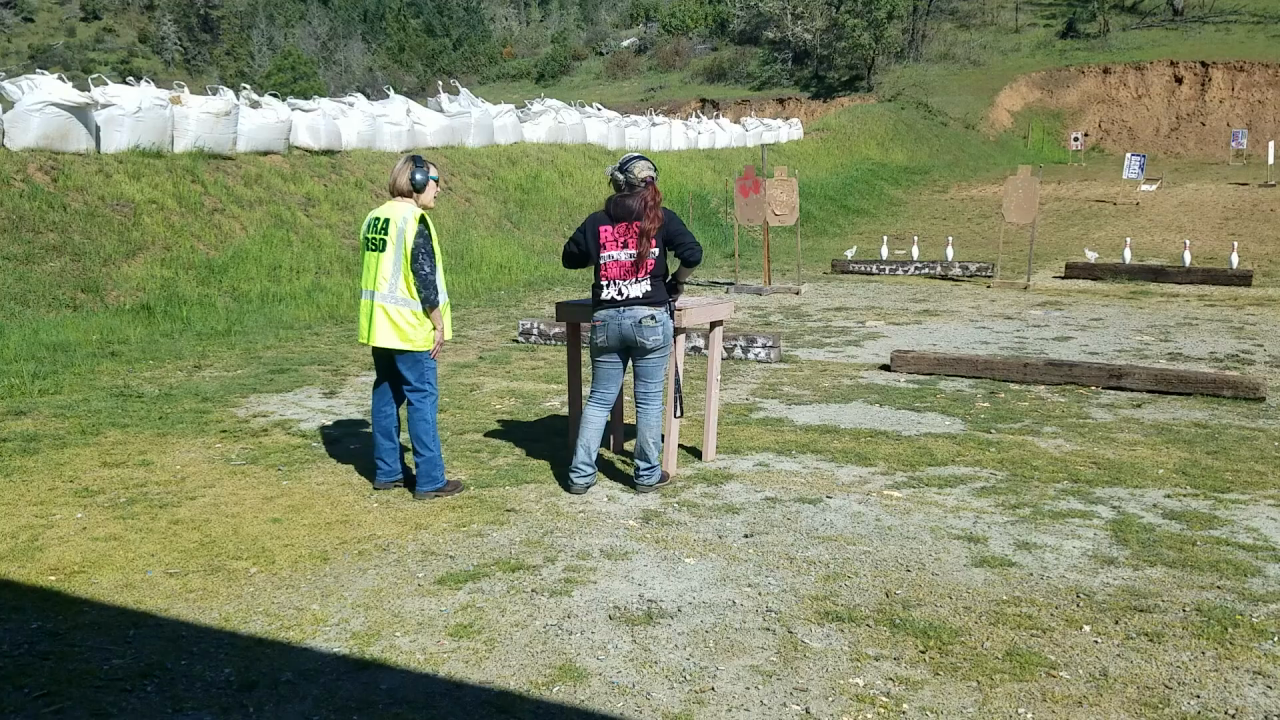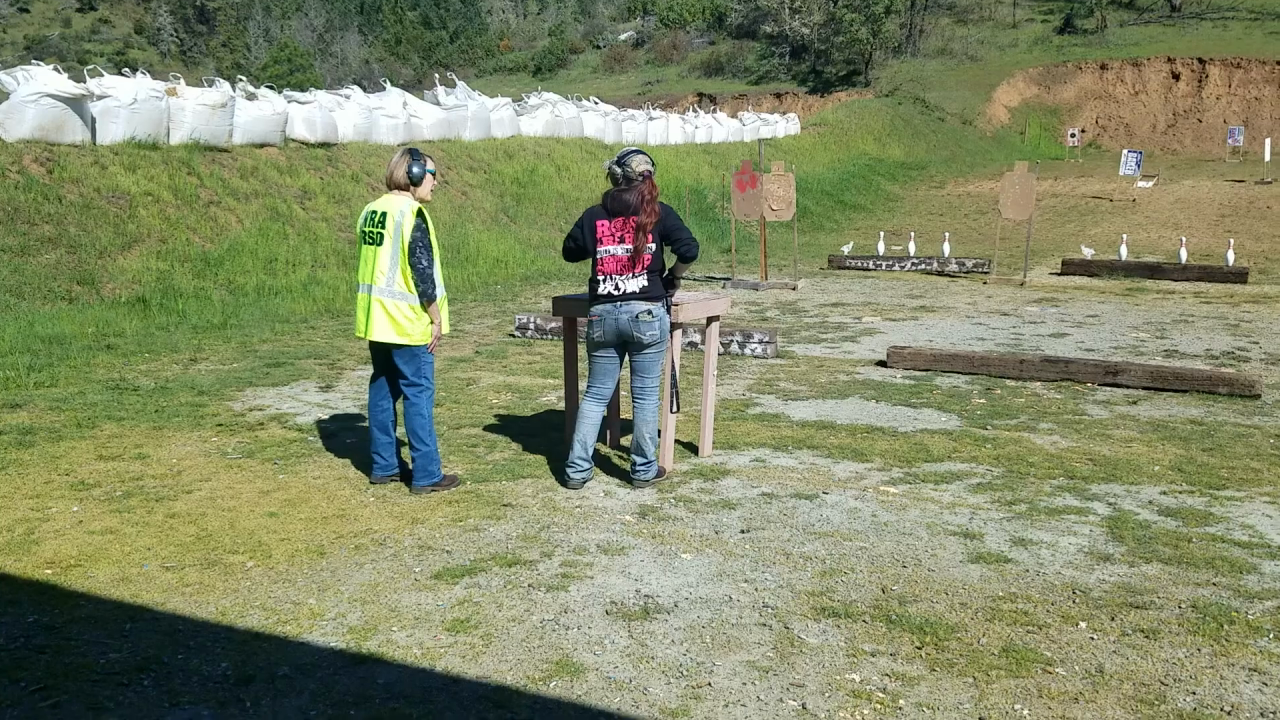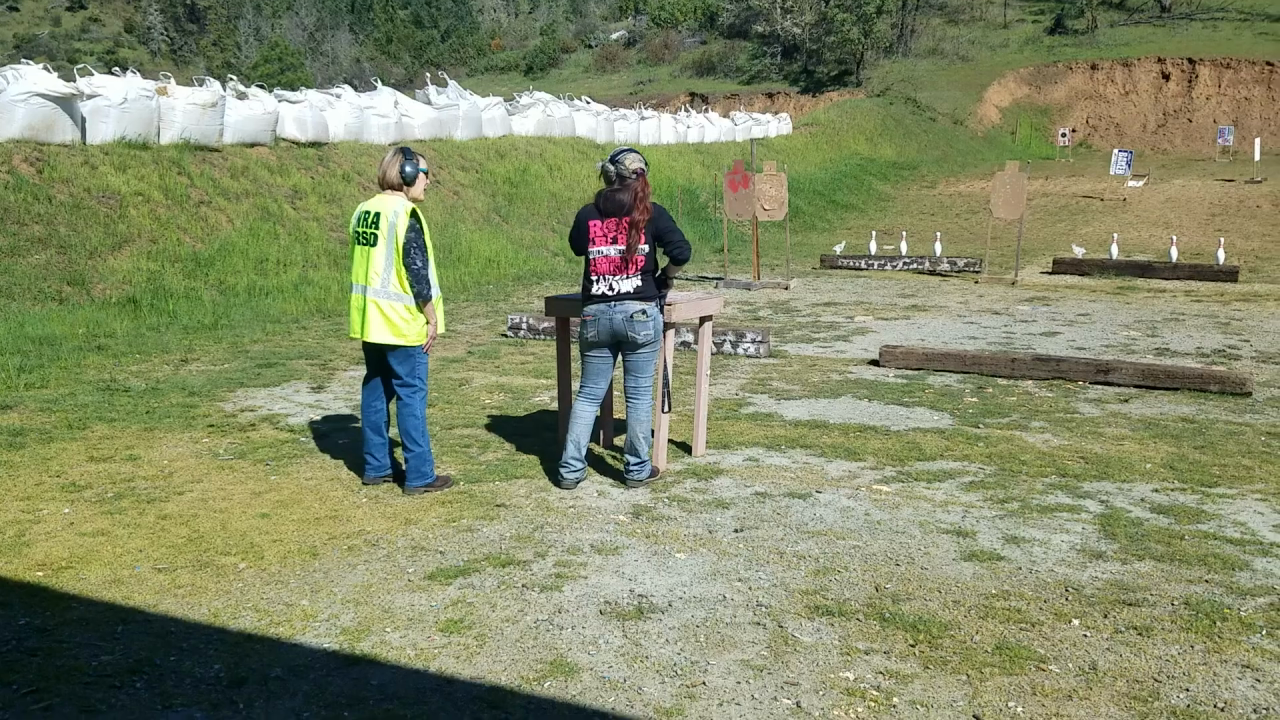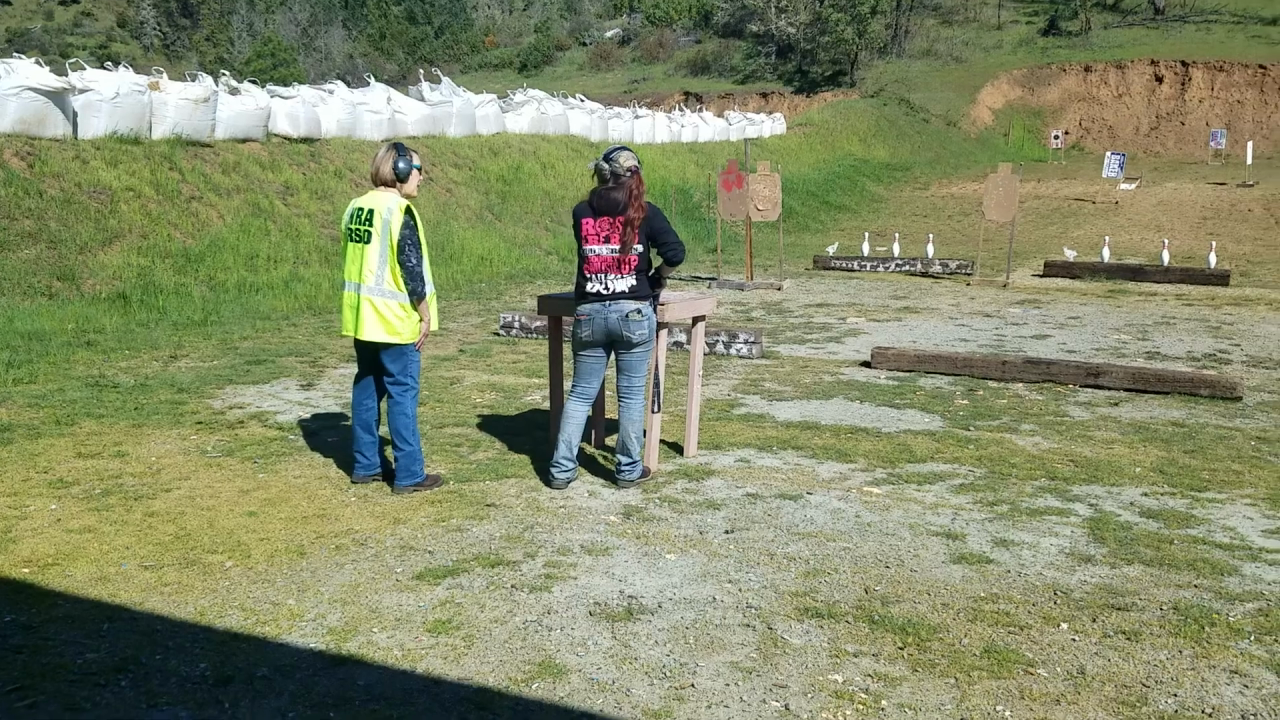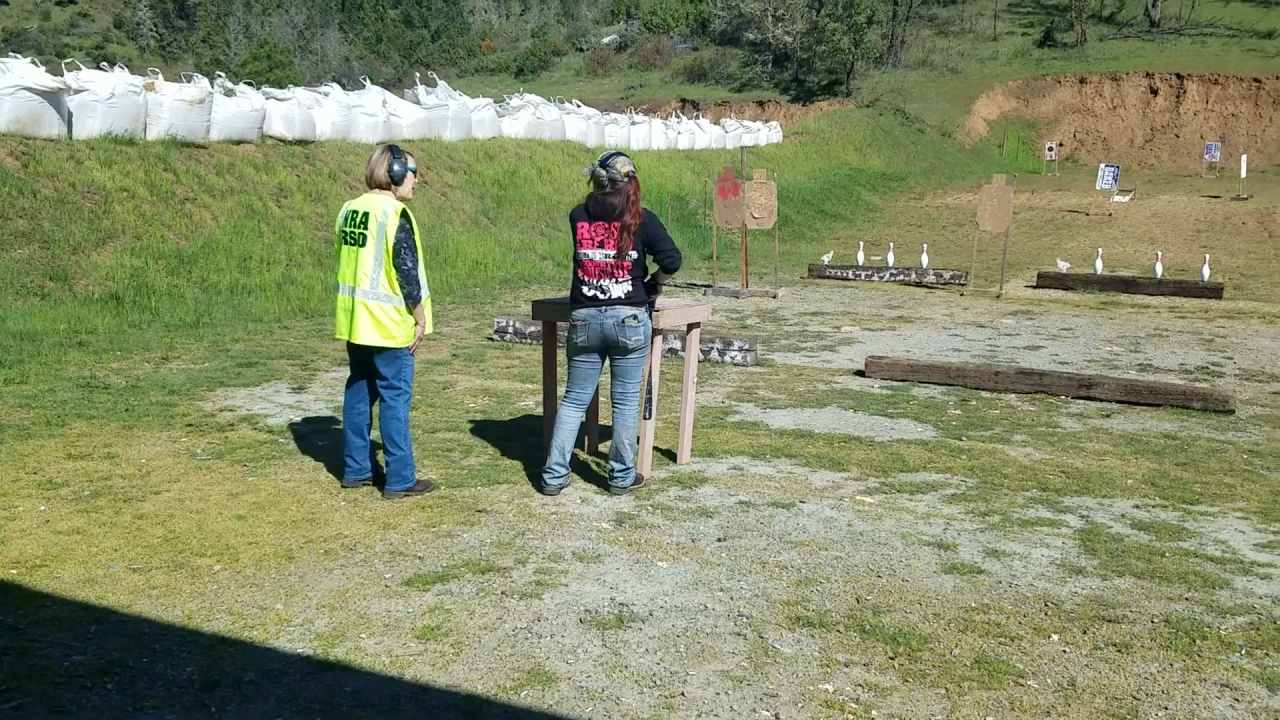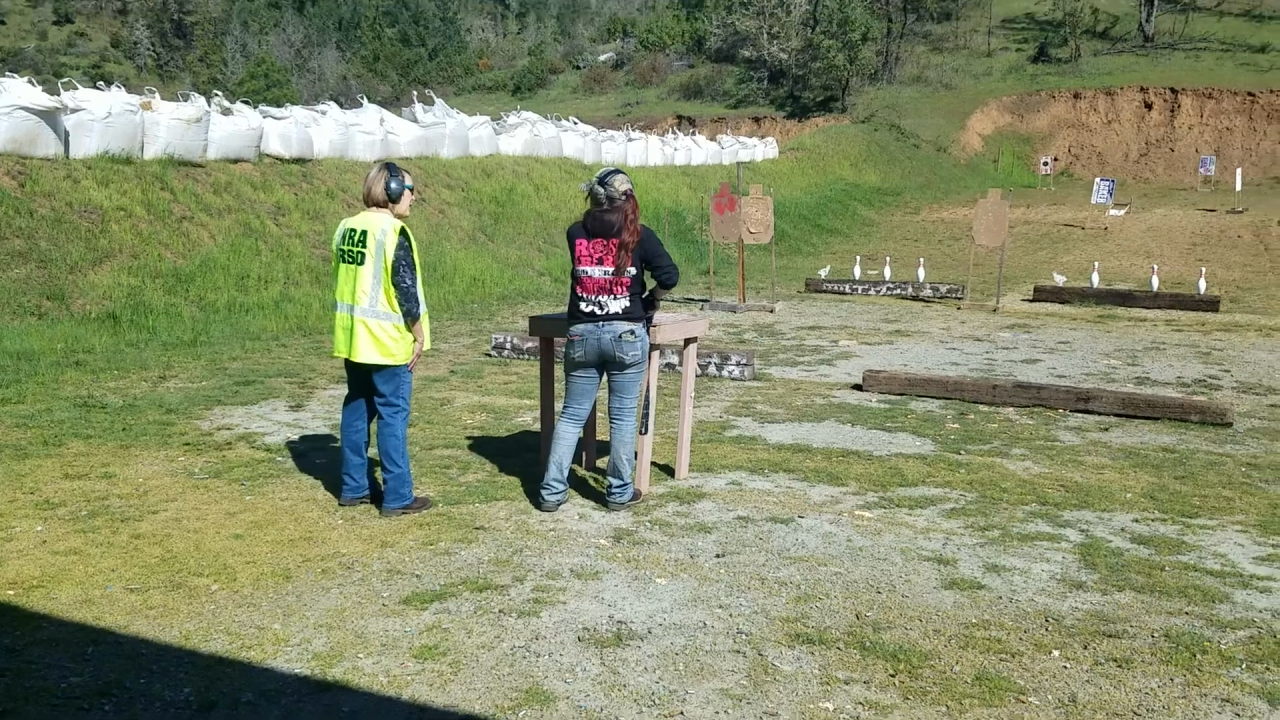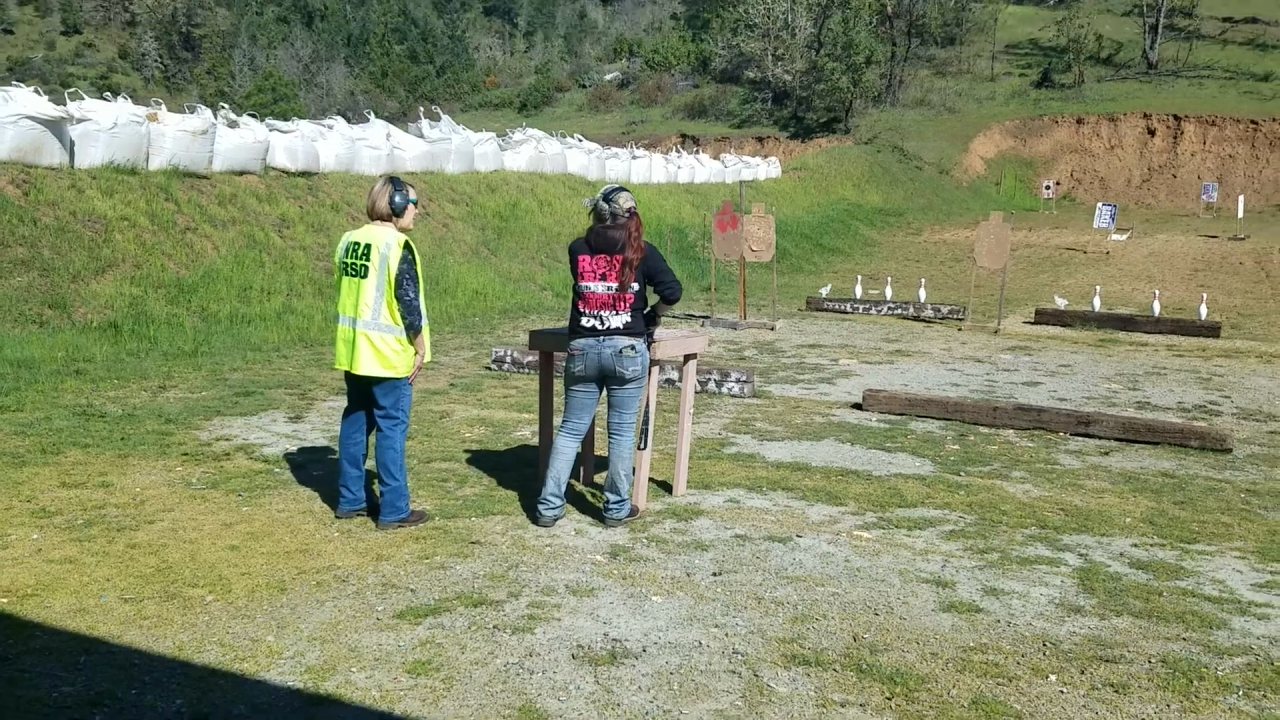
dt=0.1s
person 1, frame 1
left shoulder: (374, 218)
right shoulder: (415, 220)
right elbow: (425, 278)
right wrist: (439, 325)
left hip: (380, 325)
right hip: (410, 327)
left knee: (385, 395)
right knee: (422, 399)
left ankle: (387, 471)
right ankle: (430, 479)
person 1, frame 2
left shoulder: (371, 211)
right shoulder: (412, 214)
right elbow: (423, 272)
right wrist: (436, 319)
left hip: (377, 319)
right hip: (407, 321)
left knee: (382, 389)
right knee: (418, 393)
left ankle: (383, 466)
right ankle: (426, 474)
person 1, frame 3
left shoulder: (363, 212)
right shoulder: (406, 213)
right elbow: (418, 272)
right wrist: (431, 318)
left hip: (370, 320)
right hip: (402, 322)
left knee: (376, 390)
right knee: (411, 394)
left ankle: (375, 466)
right ankle: (419, 475)
person 1, frame 4
left shoulder: (355, 208)
right shoulder: (400, 210)
right elbow: (412, 269)
right wrist: (425, 316)
left hip: (363, 317)
right hip: (395, 319)
left knee: (367, 388)
right knee: (402, 392)
left ankle: (365, 465)
right ankle: (409, 475)
person 1, frame 5
left shoulder: (349, 210)
right shoulder: (395, 213)
left elbow: (347, 262)
right elbow: (407, 272)
right wrist: (420, 320)
left hip: (355, 320)
right hip: (388, 323)
left knee: (359, 391)
right knee: (395, 397)
left ankle: (356, 469)
right ankle: (400, 480)
person 1, frame 6
left shoulder: (346, 228)
right shoulder: (394, 232)
left elbow: (344, 280)
right elbow: (406, 290)
right wrist: (418, 336)
left hip: (353, 337)
right hip: (387, 340)
left knee: (356, 409)
right knee: (392, 414)
left ankle: (353, 487)
right ankle: (397, 497)
person 1, frame 7
left shoulder: (348, 241)
right shoulder: (398, 245)
left elbow: (345, 293)
right elbow: (408, 303)
right wrist: (420, 348)
left hip: (353, 351)
right hip: (388, 353)
left knee: (355, 421)
right knee: (392, 427)
left ankle: (351, 500)
right ankle: (394, 509)
person 2, frame 1
left shoulder: (596, 222)
right shoulder: (661, 218)
left elbow: (569, 258)
right elbow: (692, 254)
right wrist: (676, 283)
left hip: (606, 320)
right hip: (650, 319)
left knee: (600, 399)
right knee: (649, 400)
left ankle: (580, 474)
right ankle: (647, 474)
person 2, frame 2
left shoulder: (593, 216)
right shoulder: (658, 213)
left elbow: (569, 252)
right elbow: (689, 249)
right wrist: (672, 278)
left hip: (602, 315)
right hip: (646, 313)
left knee: (596, 394)
right knee: (646, 395)
left ankle: (577, 469)
right ankle: (644, 469)
person 2, frame 3
left shoulder: (587, 215)
right shoulder: (651, 213)
left elbow: (576, 247)
right elbow: (681, 252)
right wrist: (664, 278)
left hip: (595, 315)
right hip: (640, 314)
left knee: (589, 394)
right knee: (639, 394)
left ankle: (570, 469)
right ankle: (637, 469)
person 2, frame 4
left shoulder: (582, 213)
right shoulder: (645, 212)
right elbow: (675, 253)
right wrist: (657, 278)
left hip: (589, 314)
right hip: (634, 313)
left knee: (580, 393)
right knee: (631, 394)
left ankle: (561, 469)
right ankle: (629, 469)
person 2, frame 5
left shoulder: (578, 217)
right shoulder: (641, 219)
right elbow: (671, 261)
right wrist: (653, 284)
left hip: (584, 319)
right hip: (629, 319)
left knee: (574, 399)
right knee: (626, 400)
left ankle: (554, 475)
right ankle: (622, 476)
person 2, frame 6
left shoulder: (576, 234)
right shoulder: (639, 235)
right elbow: (669, 276)
right wrist: (651, 300)
left hip: (582, 334)
right hip: (626, 334)
left knee: (572, 415)
right knee: (623, 416)
left ankle: (552, 491)
right ankle: (620, 492)
person 2, frame 7
left shoulder: (578, 249)
right shoulder: (641, 251)
right elbow: (672, 292)
right wrist: (652, 315)
left hip: (583, 349)
right hip: (627, 349)
left knee: (571, 429)
right knee: (622, 431)
left ankle: (549, 506)
right ankle: (617, 508)
